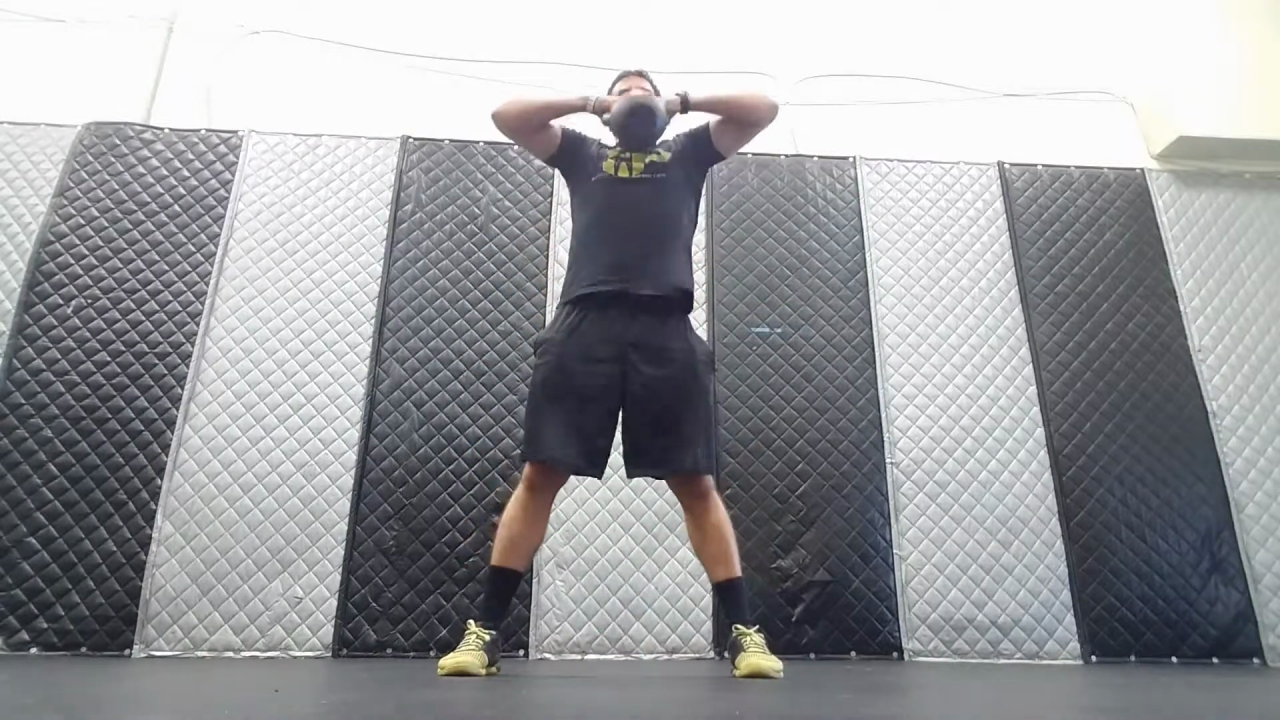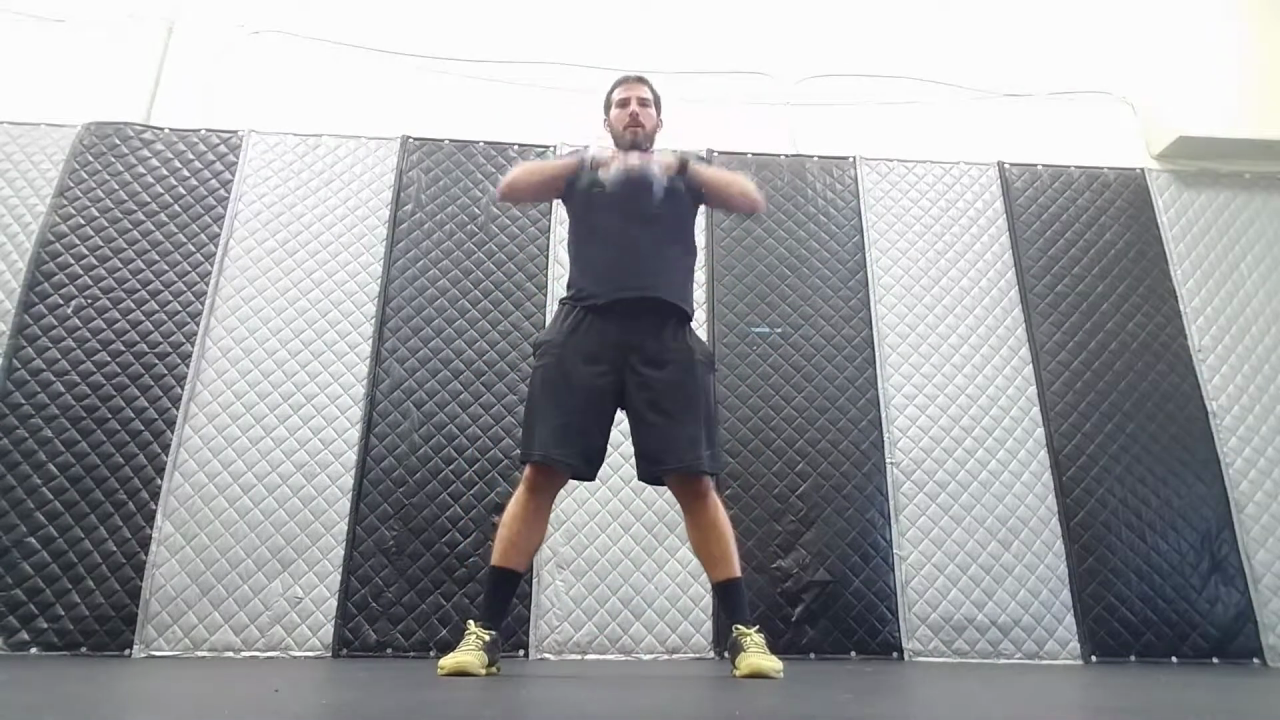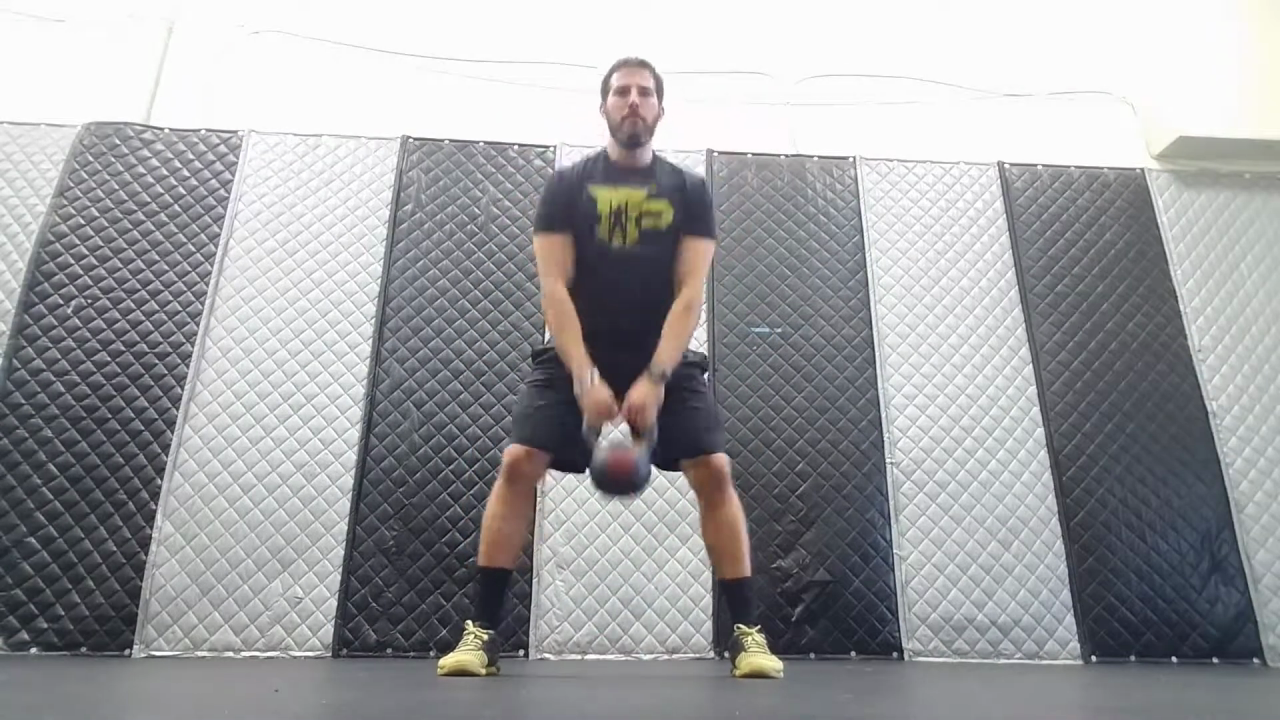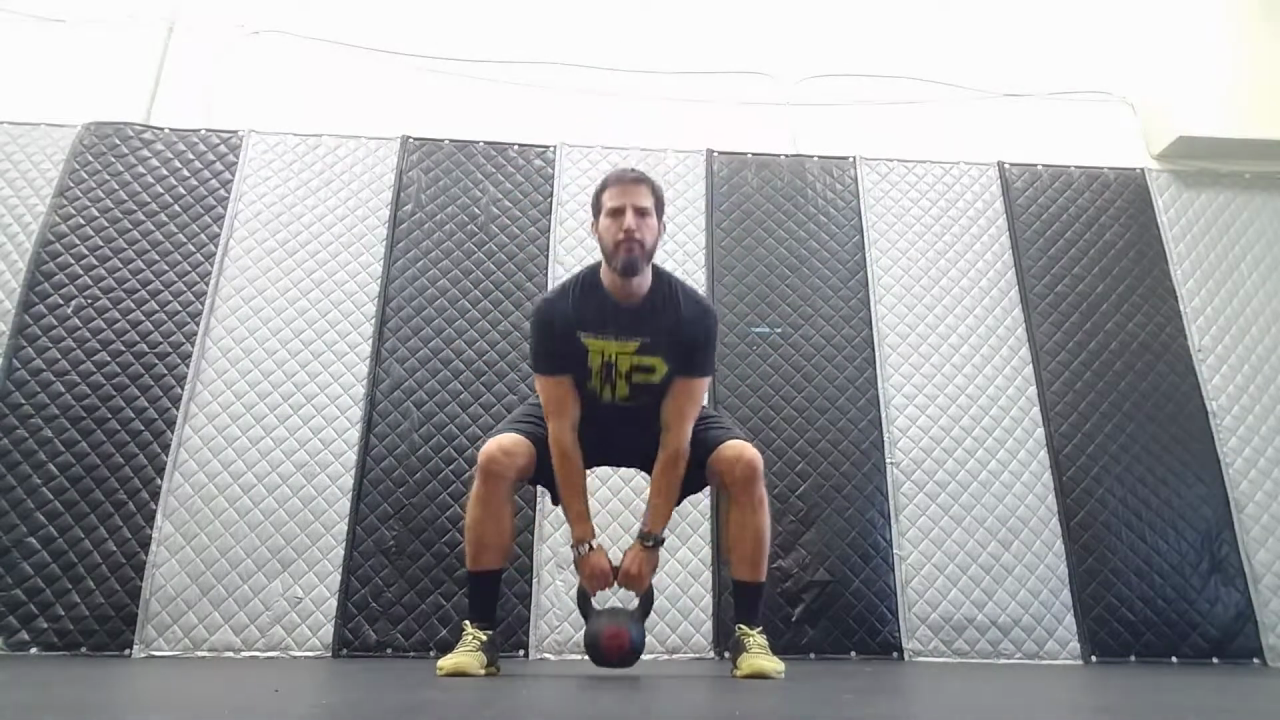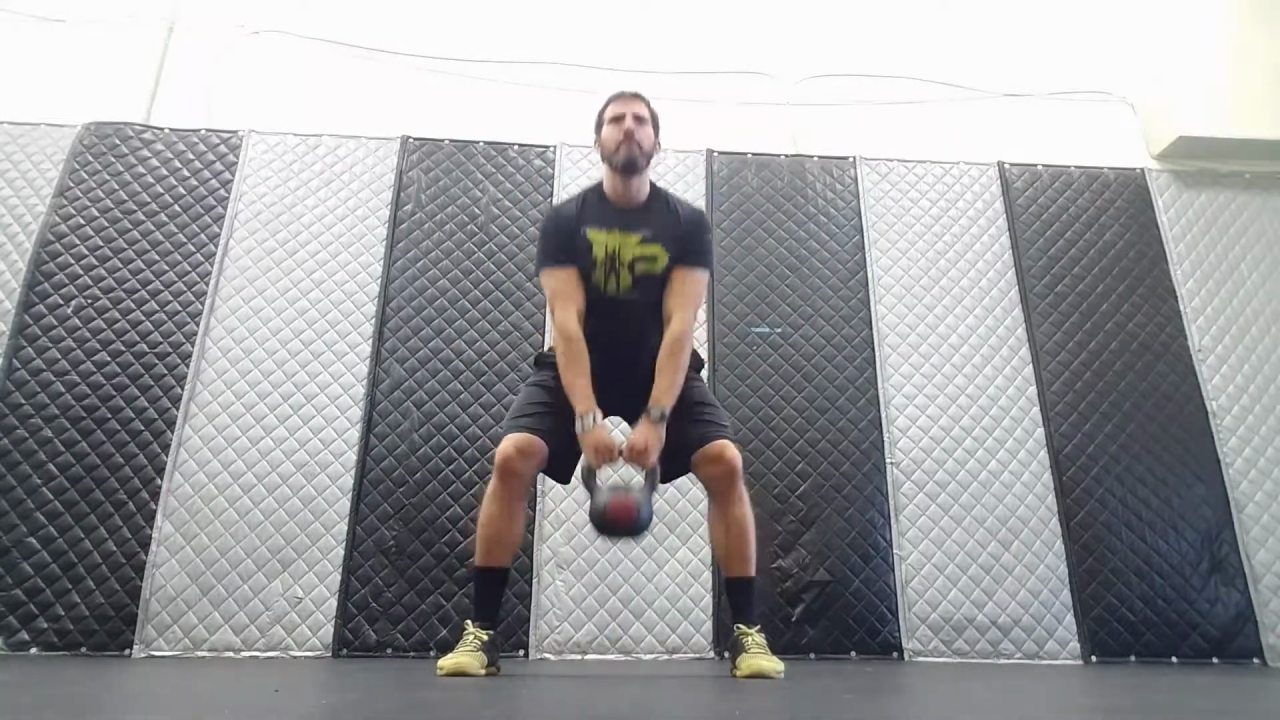
dt=0.3s
person 1, frame 1
left shoulder: (688, 149)
right shoulder: (581, 149)
left elbow: (763, 109)
right elbow: (506, 115)
left wrist: (684, 103)
right wrist: (588, 102)
left hip: (665, 328)
right hip: (585, 324)
left knee: (696, 483)
right knee: (540, 475)
left ankle: (743, 632)
right ankle: (484, 630)
person 1, frame 2
left shoulder: (684, 169)
right shoulder: (581, 166)
left elbow: (751, 199)
right elbow: (511, 186)
left wrist: (680, 164)
right wrist: (588, 160)
left hip: (664, 333)
right hip: (584, 328)
left knee: (694, 483)
right knee: (541, 476)
left ankle: (744, 633)
right ankle: (483, 632)
person 1, frame 3
left shoulder: (688, 189)
right shoulder: (568, 184)
left elbow: (691, 296)
right elbow: (554, 291)
left wrist: (657, 378)
right wrist: (584, 377)
left hip: (662, 355)
right hip: (576, 352)
left knee: (713, 471)
right knee: (519, 464)
left ankle: (746, 631)
right ankle: (481, 631)
person 1, frame 4
left shoulder: (692, 313)
right shoulder: (558, 310)
left elbow: (676, 438)
right elbow: (563, 432)
left wrist: (649, 543)
right wrist: (583, 545)
left hip: (661, 425)
right hip: (577, 422)
left knee: (743, 465)
right knee: (496, 460)
left ankle: (749, 634)
right ankle: (478, 634)
person 1, frame 5
left shoulder: (688, 223)
right shoulder: (565, 220)
left elbow: (679, 327)
right elbow: (565, 325)
left wrist: (655, 420)
right wrist: (587, 420)
left hip: (660, 368)
right hip: (578, 366)
left knee: (725, 462)
right knee: (514, 457)
left ankle: (746, 631)
right ankle: (481, 630)
